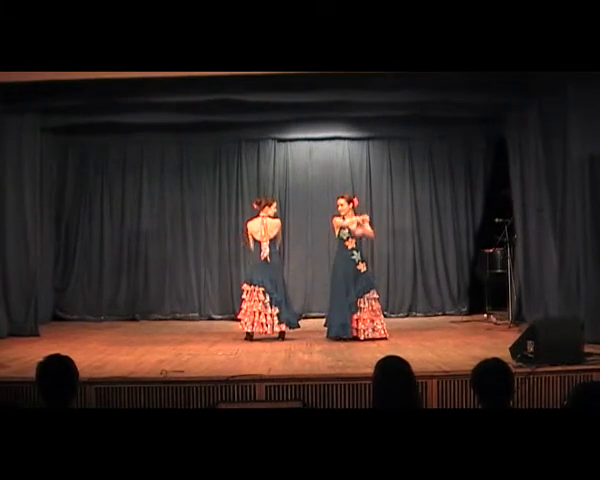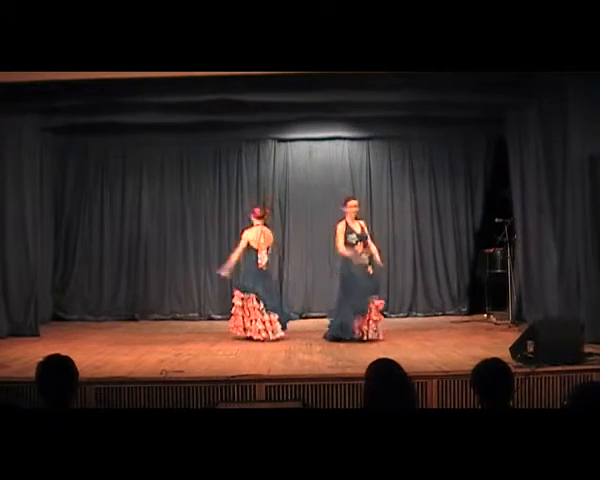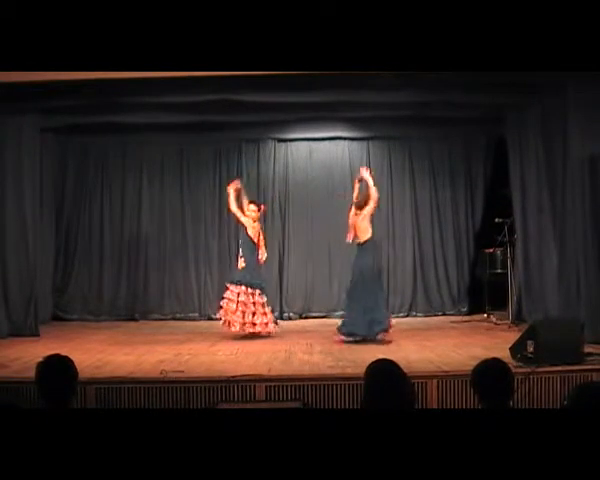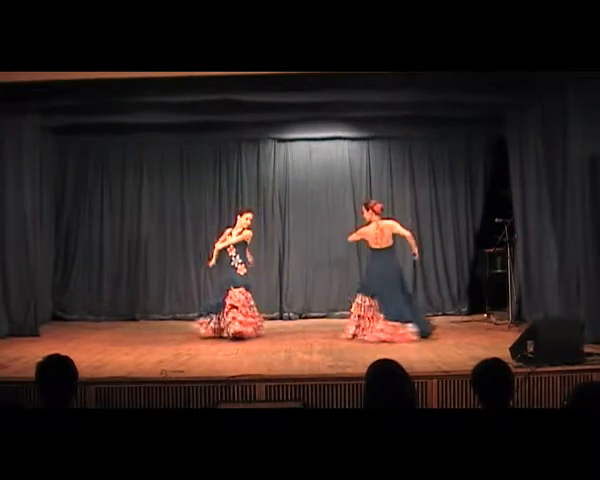
dt=0.5s
person 1, frame 1
left shoulder: (362, 220)
right shoulder: (337, 220)
left elbow: (371, 234)
right elbow: (346, 223)
left wrist: (363, 229)
right wrist: (360, 219)
left hip: (359, 262)
right hip: (343, 263)
left knee: (364, 296)
right knee: (344, 296)
left ankle: (364, 331)
right ankle: (344, 331)
person 1, frame 2
left shoulder: (362, 224)
right shoulder: (342, 226)
left elbow: (369, 243)
right elbow: (340, 247)
left wrist: (376, 255)
right wrist: (353, 256)
left hip: (365, 266)
right hip: (350, 266)
left knee: (368, 300)
right knee: (353, 298)
left ankle: (361, 332)
right ankle: (345, 332)
person 1, frame 3
left shoulder: (352, 218)
right shoulder: (363, 218)
left elbow: (355, 199)
right elbow: (374, 197)
left wrist: (358, 181)
right wrist: (368, 179)
left hip: (361, 263)
right hip: (369, 264)
left knee: (359, 297)
right knee: (370, 297)
left ankle: (356, 331)
right ankle: (368, 331)
person 1, frame 4
left shoulder: (365, 230)
right shoulder: (390, 224)
left elbow: (350, 239)
right elbow: (408, 234)
right wrist: (415, 249)
left hip: (374, 269)
right hip: (391, 267)
left knee: (368, 299)
right knee: (397, 299)
left ankle: (368, 332)
right ankle: (405, 330)
person 2, frame 1
left shoulder: (251, 224)
right shoulder: (277, 223)
left elbow: (251, 245)
left hip: (257, 264)
right hip: (273, 263)
left knee: (254, 298)
right knee: (277, 295)
left ankle: (250, 332)
right ankle: (281, 331)
person 2, frame 2
left shoulder: (248, 233)
right shoulder: (269, 234)
left elbow: (238, 252)
left wrist: (227, 268)
left hip: (249, 272)
right hip: (264, 272)
left knee: (248, 301)
right knee: (268, 299)
left ankle: (250, 332)
right ankle: (272, 331)
person 2, frame 3
left shoulder: (252, 225)
right shoulder: (253, 224)
left elbow: (234, 209)
right elbow: (245, 205)
left wrist: (232, 192)
right wrist: (239, 191)
left hip: (247, 267)
right hip: (251, 267)
left knee: (244, 296)
right knee: (253, 297)
right ankle: (264, 325)
person 2, frame 4
left shoulder: (249, 233)
right shoulder: (229, 231)
left elbow: (235, 240)
right elbow: (218, 243)
left wrist: (224, 244)
right wrist: (214, 258)
left hip: (242, 271)
right hip: (230, 271)
left knee: (239, 298)
right knee: (228, 298)
left ankle: (237, 329)
